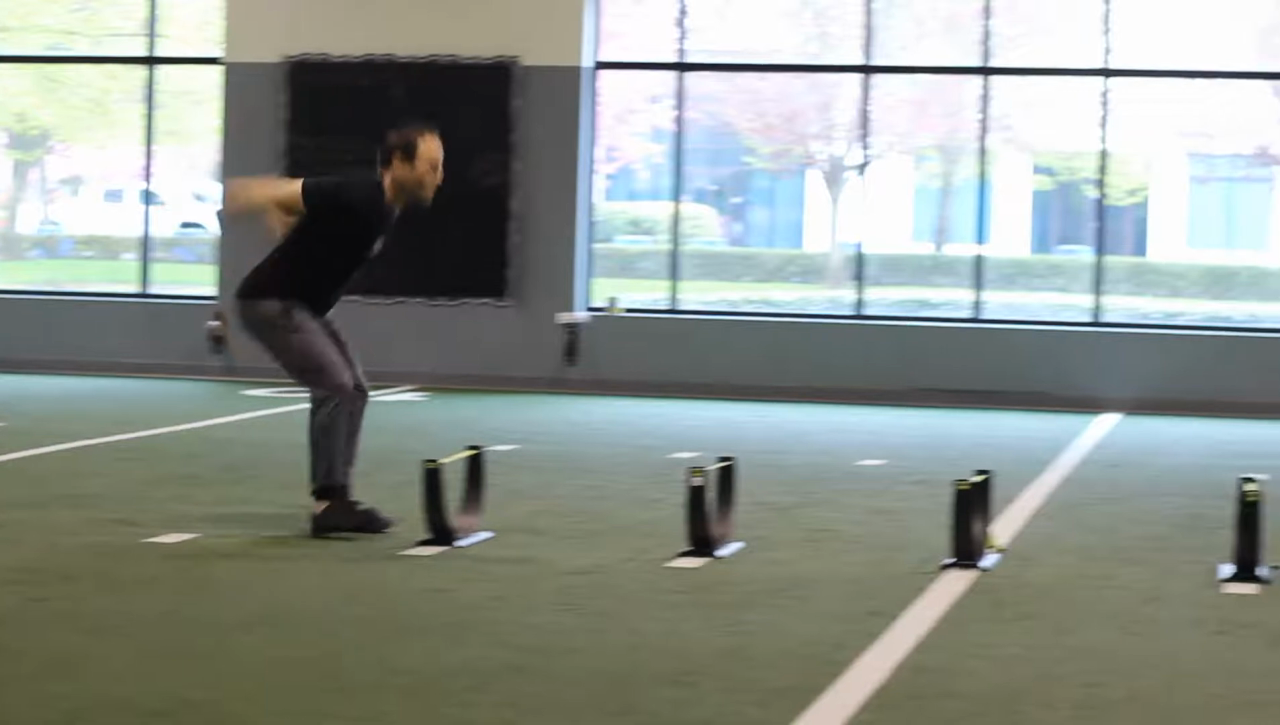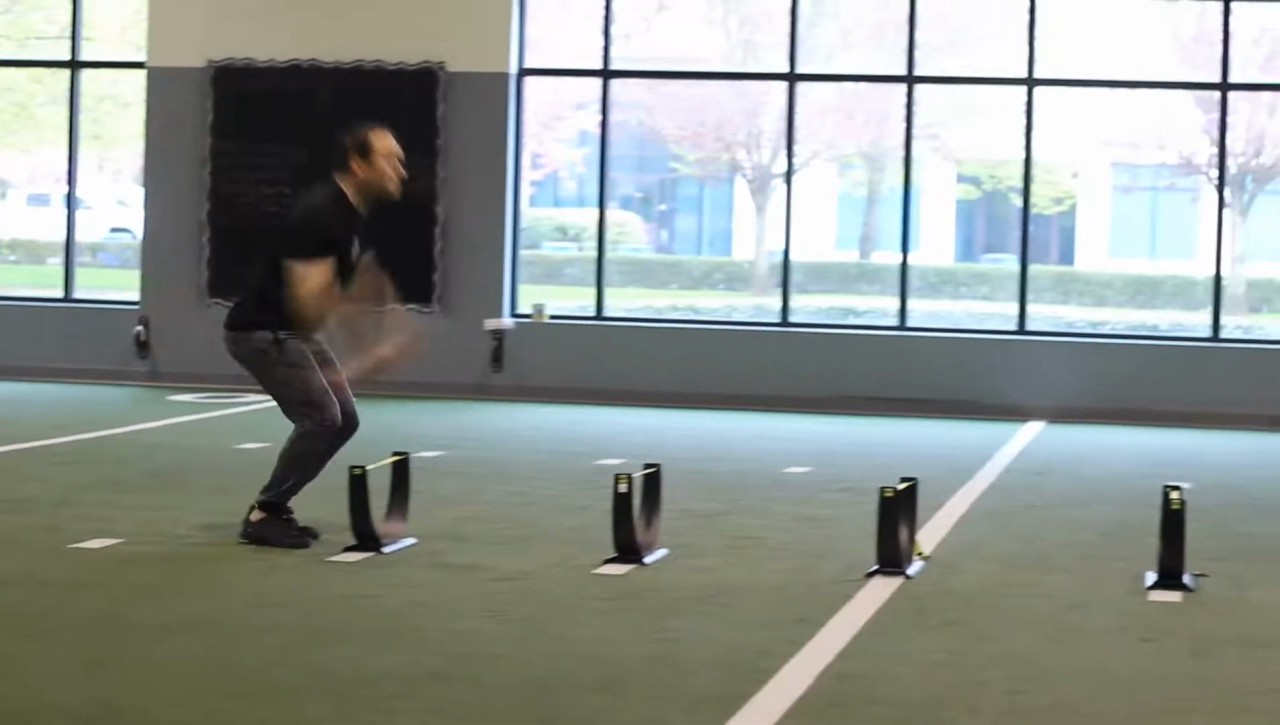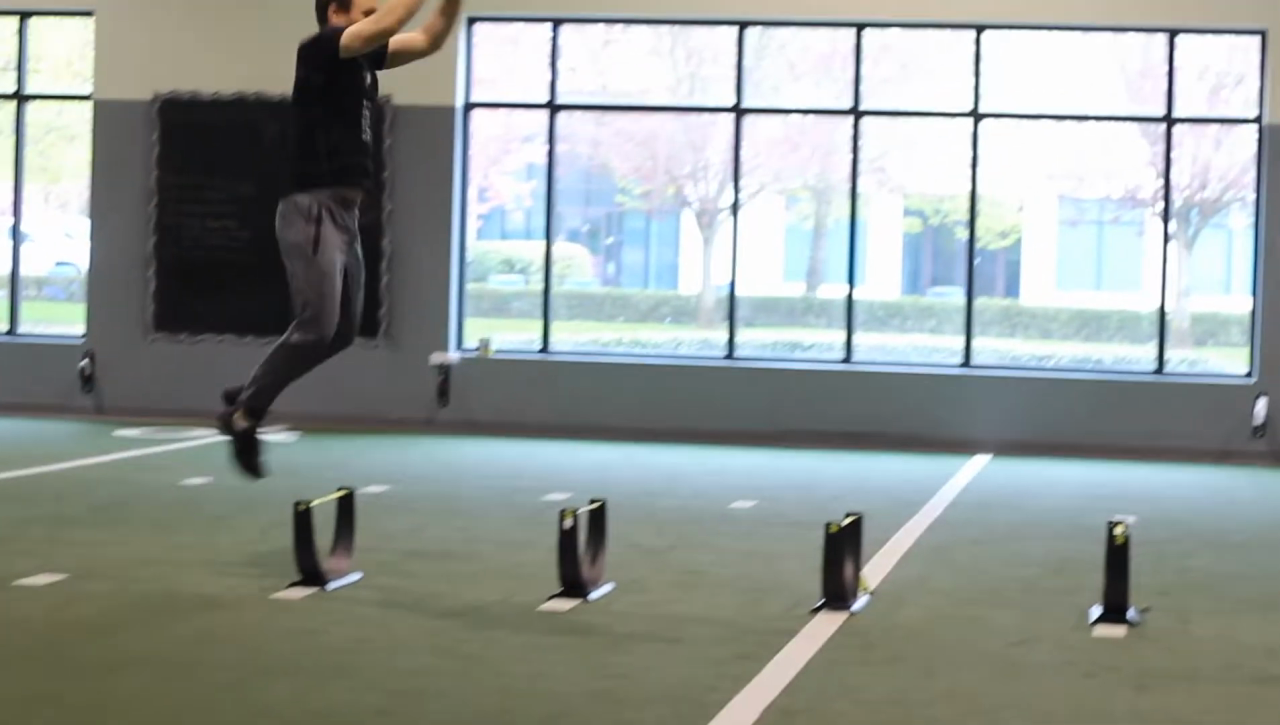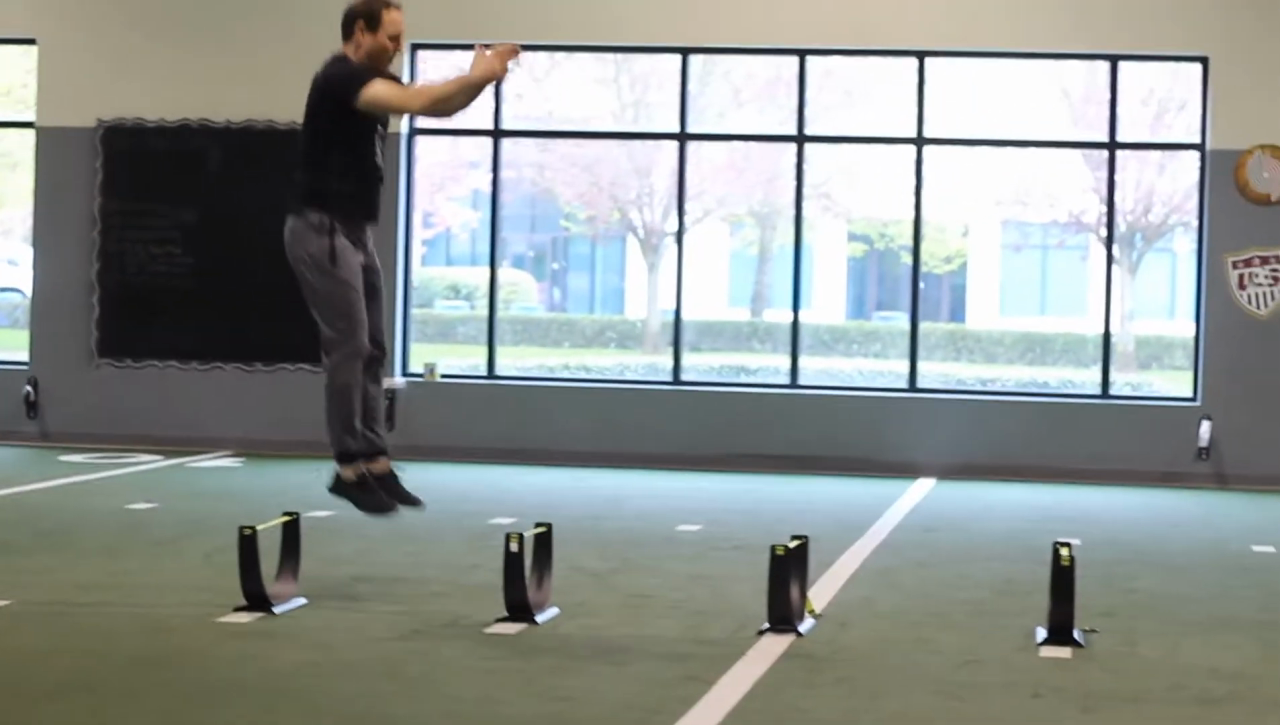
dt=0.3s
person 1, frame 1
left shoulder: (383, 201)
right shoulder: (356, 195)
right elbow: (280, 193)
left wrist: (282, 218)
left hip: (302, 304)
right hip: (270, 302)
left knee: (353, 391)
right knee: (337, 387)
left ankle: (337, 501)
right ankle: (328, 504)
person 1, frame 2
left shoulder: (347, 208)
right shoulder: (320, 215)
left elbow: (361, 280)
right elbow: (308, 297)
right wrist: (359, 349)
left hip: (292, 332)
right hip: (262, 333)
left knee: (344, 420)
right knee: (323, 418)
left ankle: (276, 506)
right ankle: (265, 516)
person 1, frame 3
left shoulder: (362, 57)
right shoulder: (320, 51)
left elbow: (430, 40)
left hip: (343, 215)
right hip: (312, 211)
left knee: (341, 331)
right knee: (316, 327)
left ankle: (246, 403)
right ankle: (245, 412)
person 1, frame 4
left shoulder: (374, 79)
right shoulder: (340, 77)
left elbow: (441, 108)
right elbow: (412, 103)
left wrist: (483, 75)
right wrist: (481, 74)
left hip: (355, 234)
right hip: (321, 230)
left knee: (371, 352)
right knee: (348, 349)
left ankle: (375, 462)
right ankle: (351, 468)
